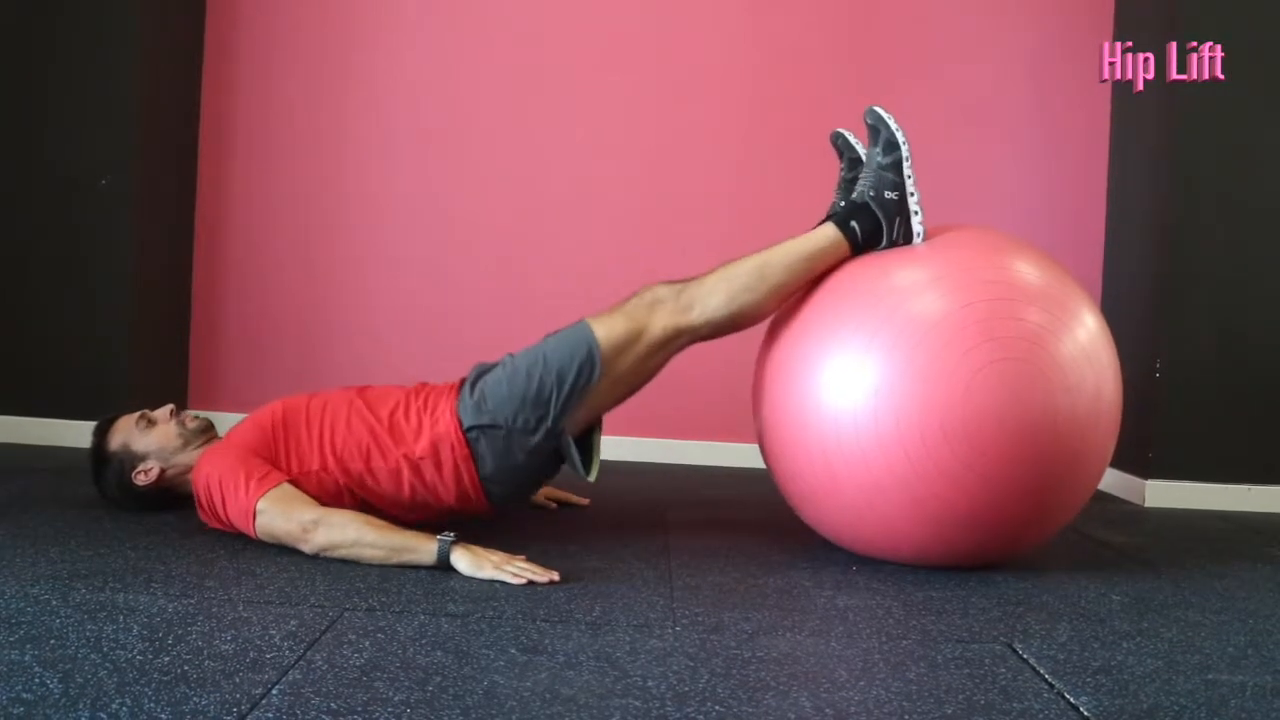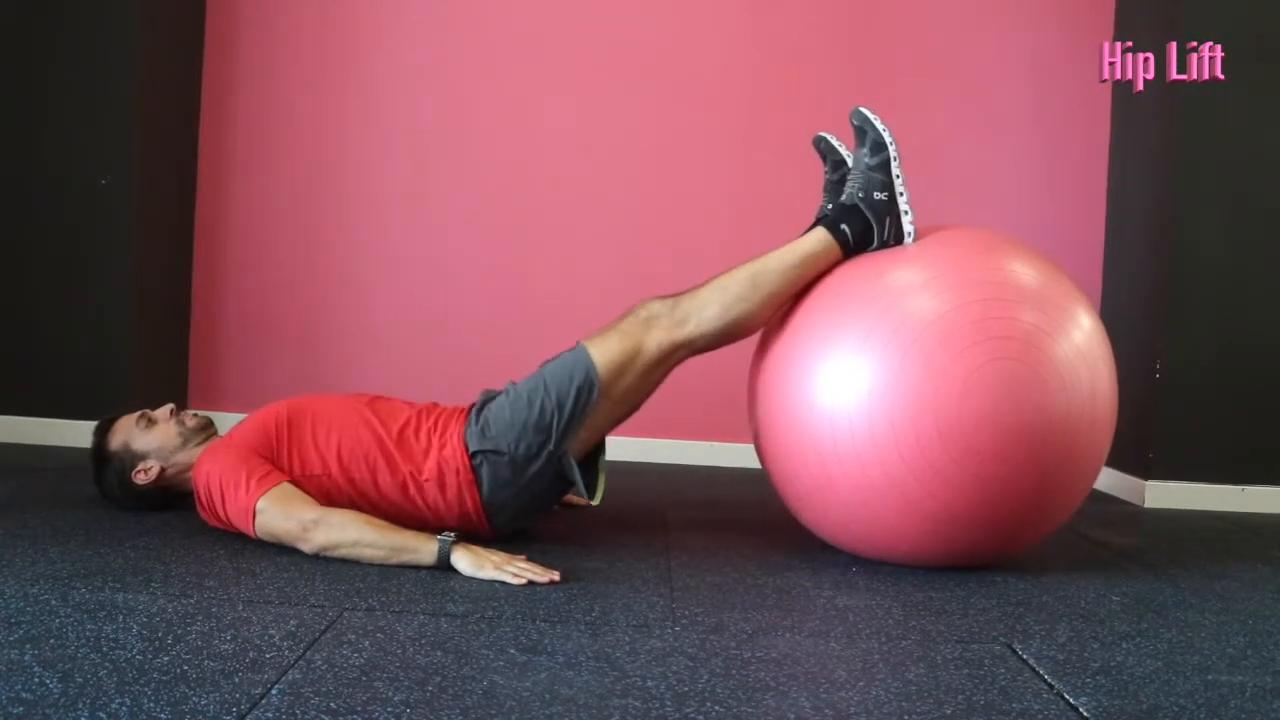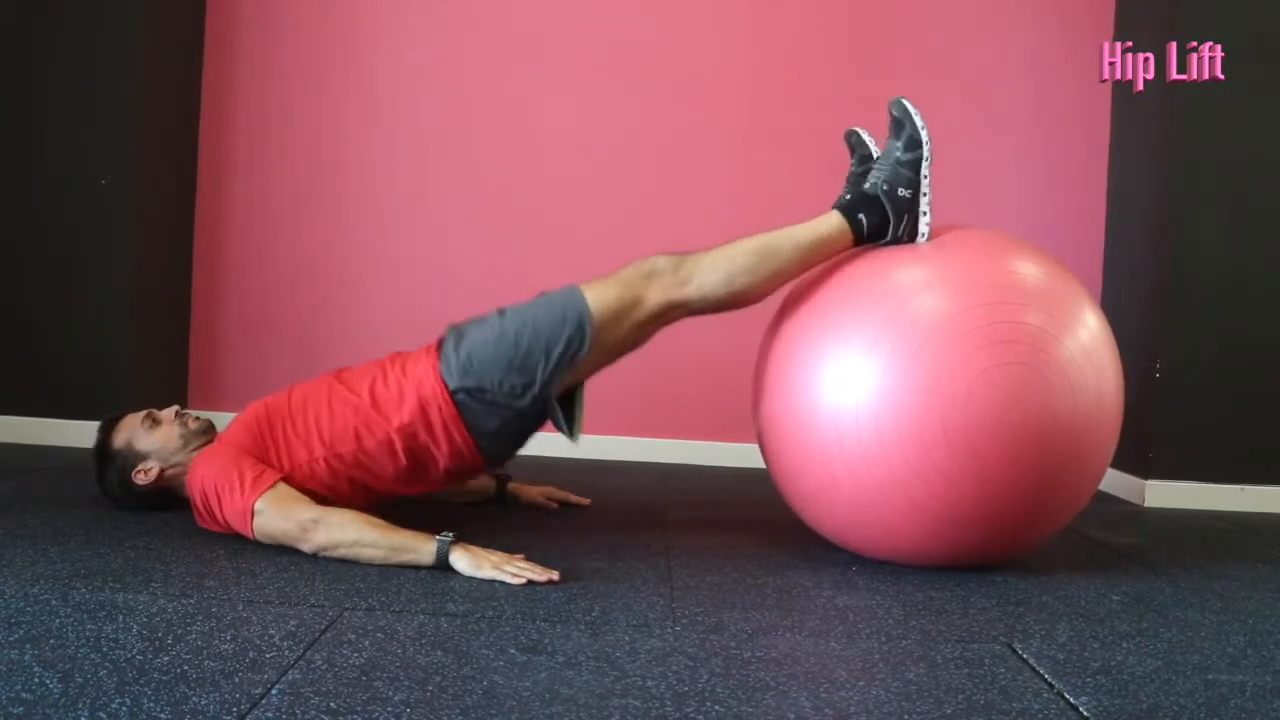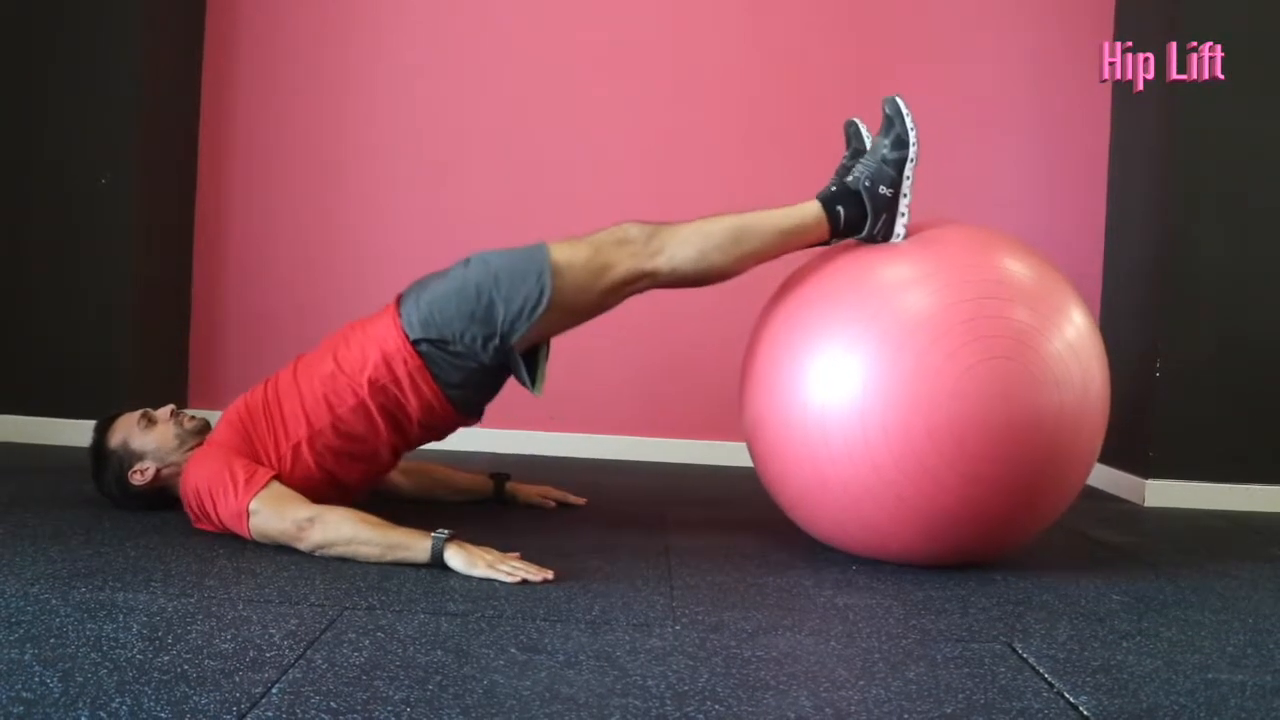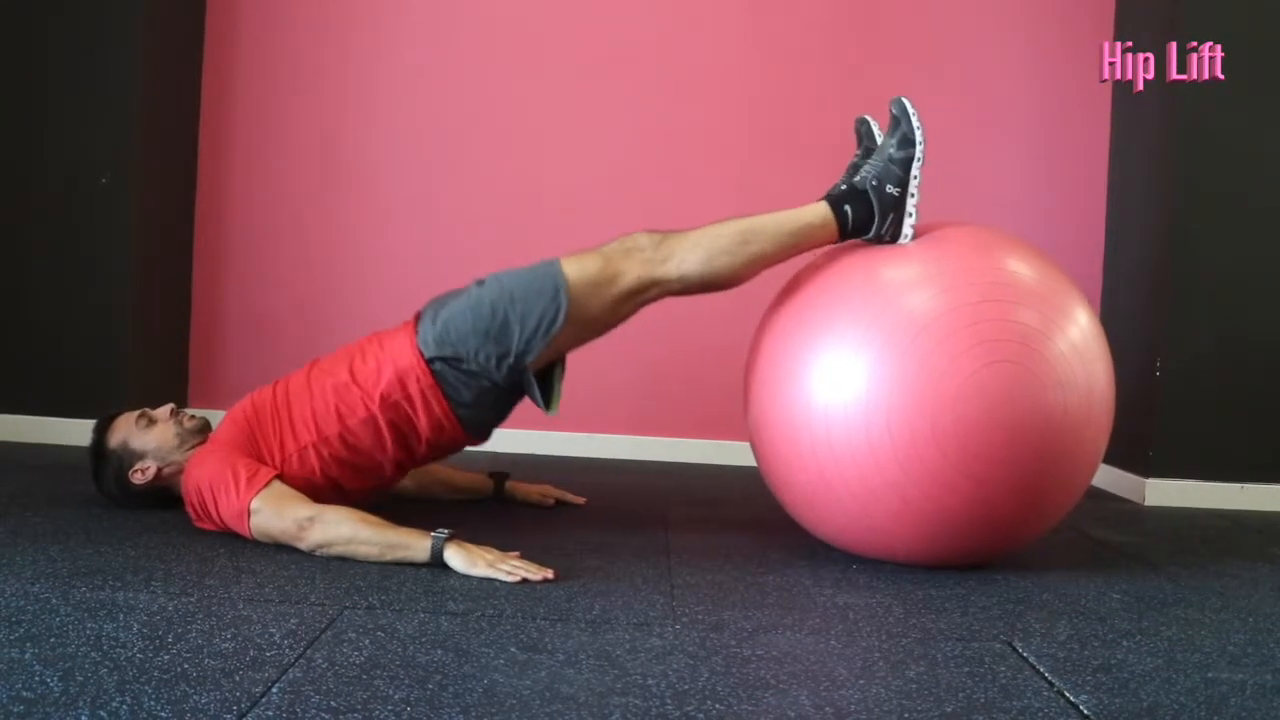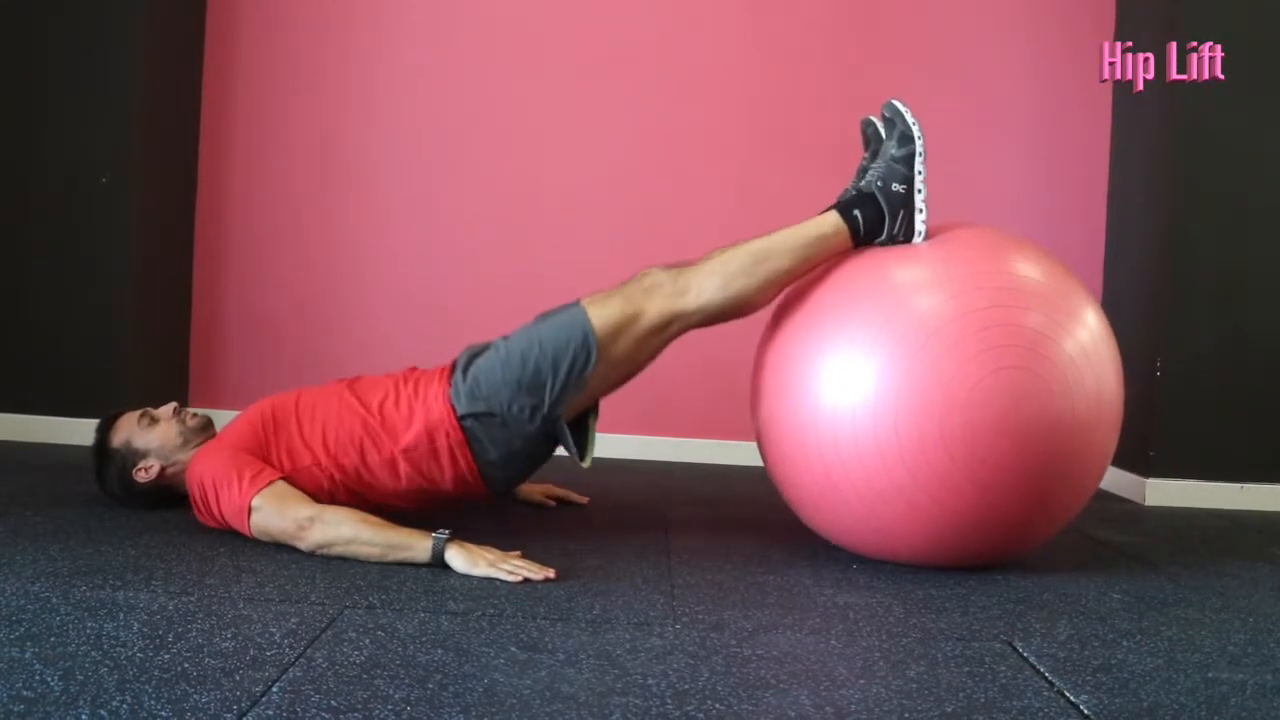
dt=0.4s
person 1, frame 1
left shoulder: (238, 462)
right shoulder: (222, 478)
right elbow: (313, 530)
left wrist: (511, 484)
right wrist: (451, 551)
left hip: (468, 435)
right hip: (472, 437)
left knee: (663, 309)
right knee: (667, 311)
left ankle: (847, 229)
right ankle: (863, 226)
person 1, frame 2
left shoulder: (242, 458)
right shoulder: (222, 475)
right elbow: (313, 530)
left wrist: (533, 483)
right wrist: (453, 550)
left hip: (469, 447)
right hip: (478, 467)
left knee: (660, 326)
right knee: (662, 328)
left ankle: (838, 231)
right ankle: (854, 226)
person 1, frame 3
left shoulder: (234, 462)
right shoulder: (216, 480)
right elbow: (312, 531)
right wrist: (449, 551)
left hip: (449, 396)
right hip: (457, 397)
left knee: (657, 282)
right knee: (660, 282)
left ankle: (852, 219)
right ankle: (869, 217)
person 1, frame 4
left shoulder: (230, 462)
right shoulder: (209, 482)
left elbow: (381, 468)
right elbow: (307, 529)
right wrist: (444, 550)
left hip: (433, 346)
left knee: (632, 255)
right knee: (636, 251)
left ankle: (836, 210)
right ankle: (846, 211)
person 1, frame 5
left shoulder: (229, 463)
right shoulder: (210, 481)
left elbow: (385, 467)
right elbow: (308, 528)
right wrist: (443, 549)
left hip: (438, 374)
left knee: (643, 266)
right knee: (643, 263)
left ankle: (846, 211)
right ankle: (855, 212)
person 1, frame 6
left shoulder: (234, 461)
right shoulder: (216, 476)
right elbow: (308, 527)
left wrist: (504, 482)
right wrist: (446, 548)
left hip: (461, 416)
right hip: (469, 421)
left knee: (662, 294)
right knee: (666, 297)
left ankle: (857, 220)
right ankle: (866, 217)
